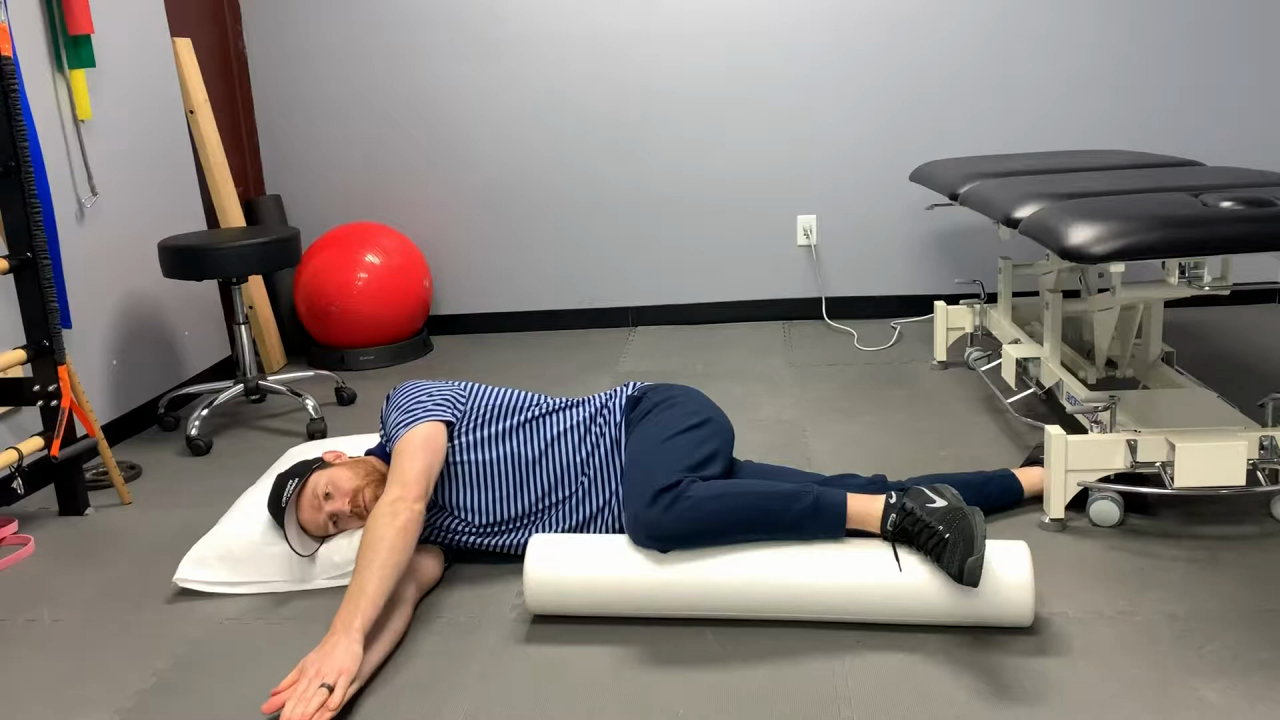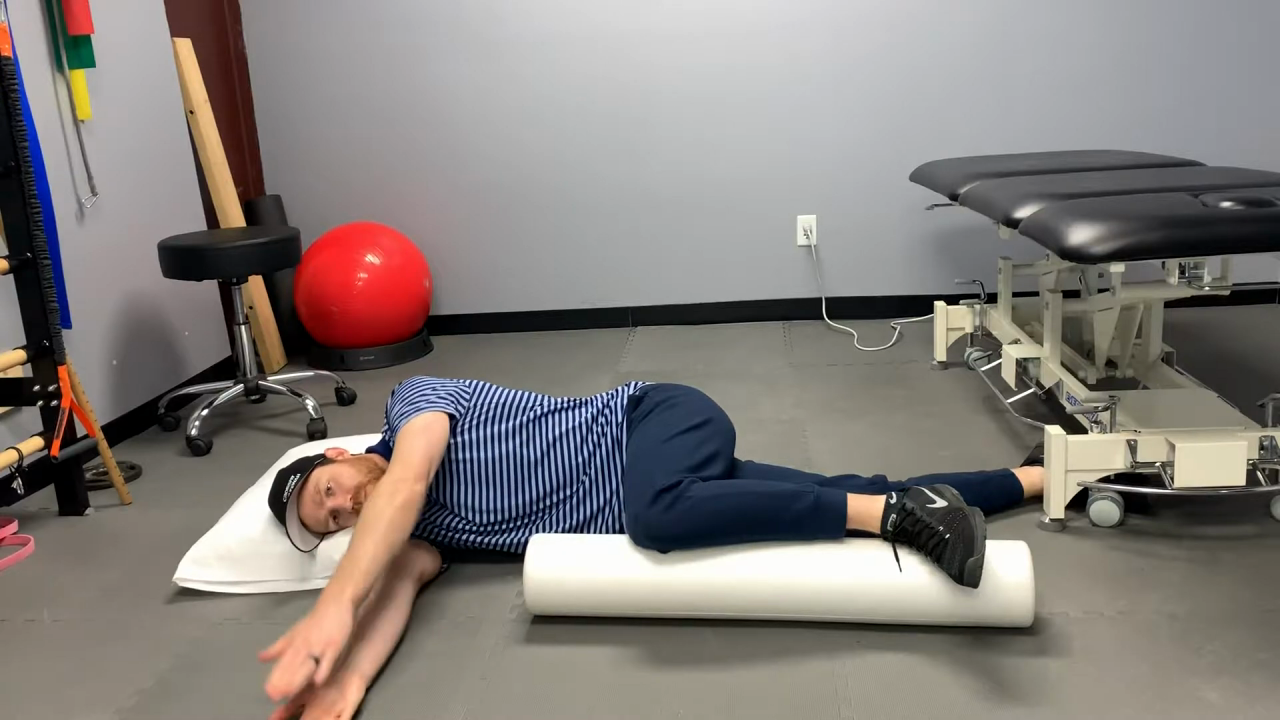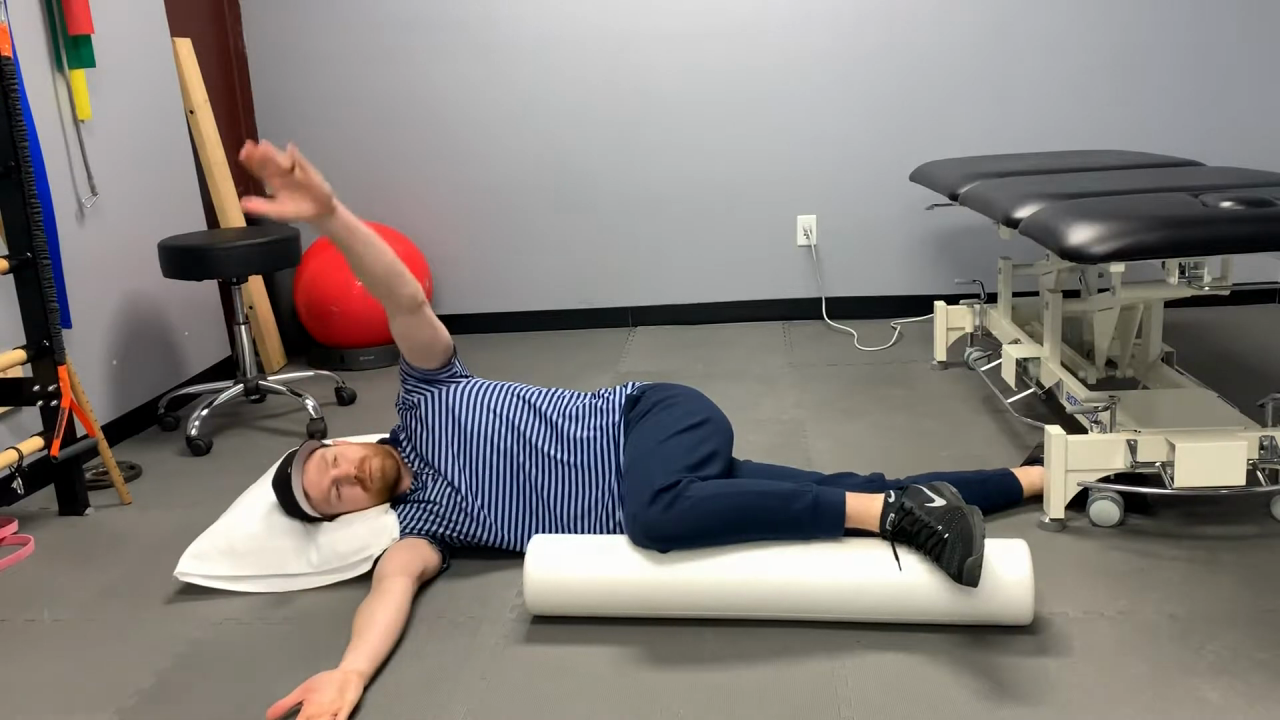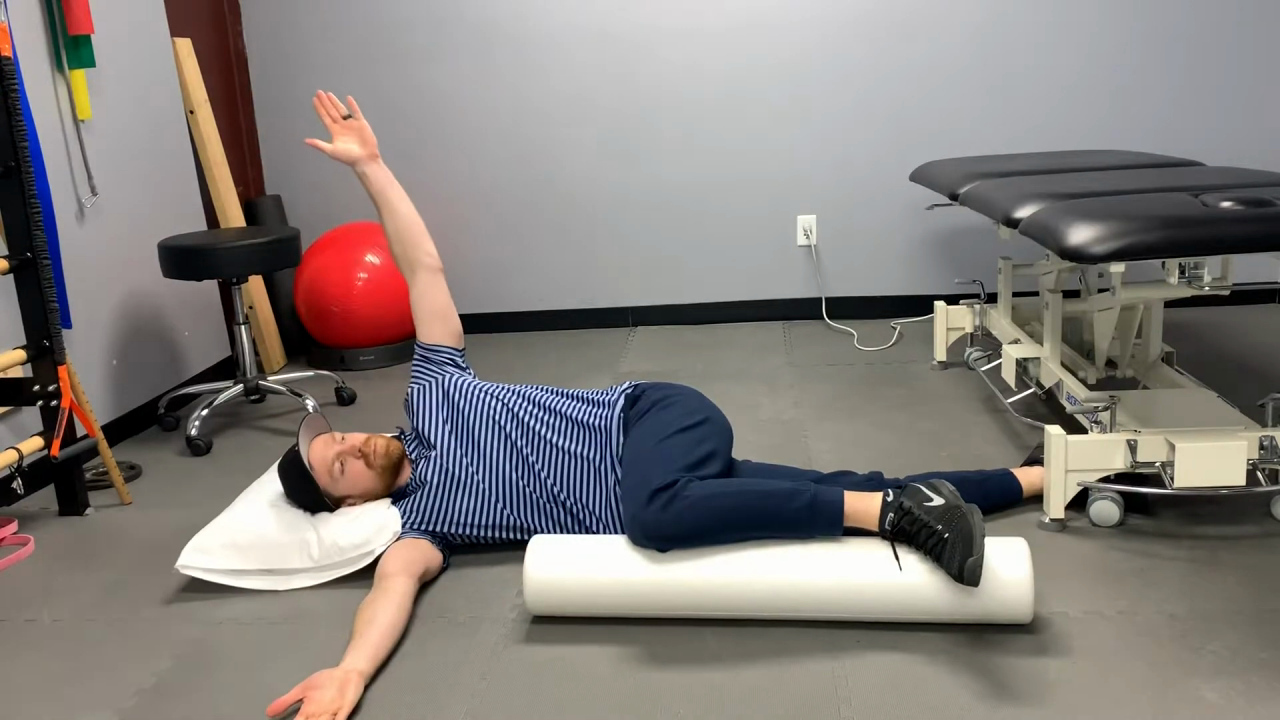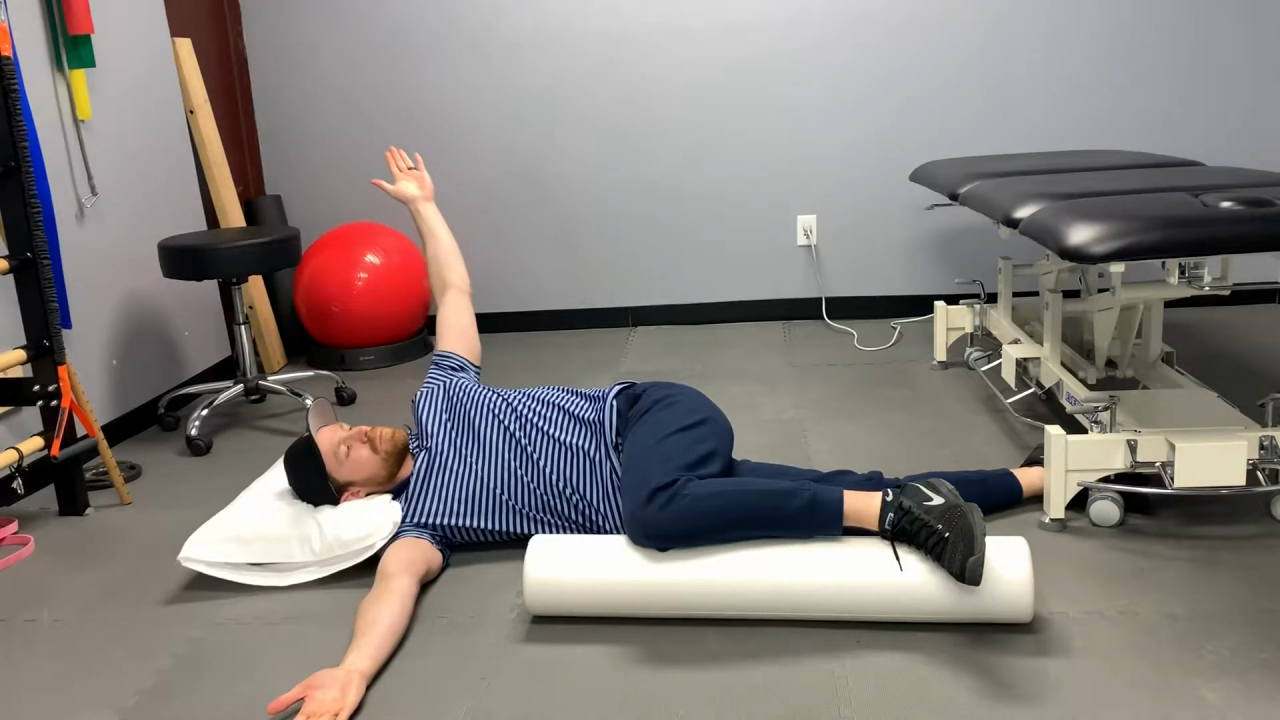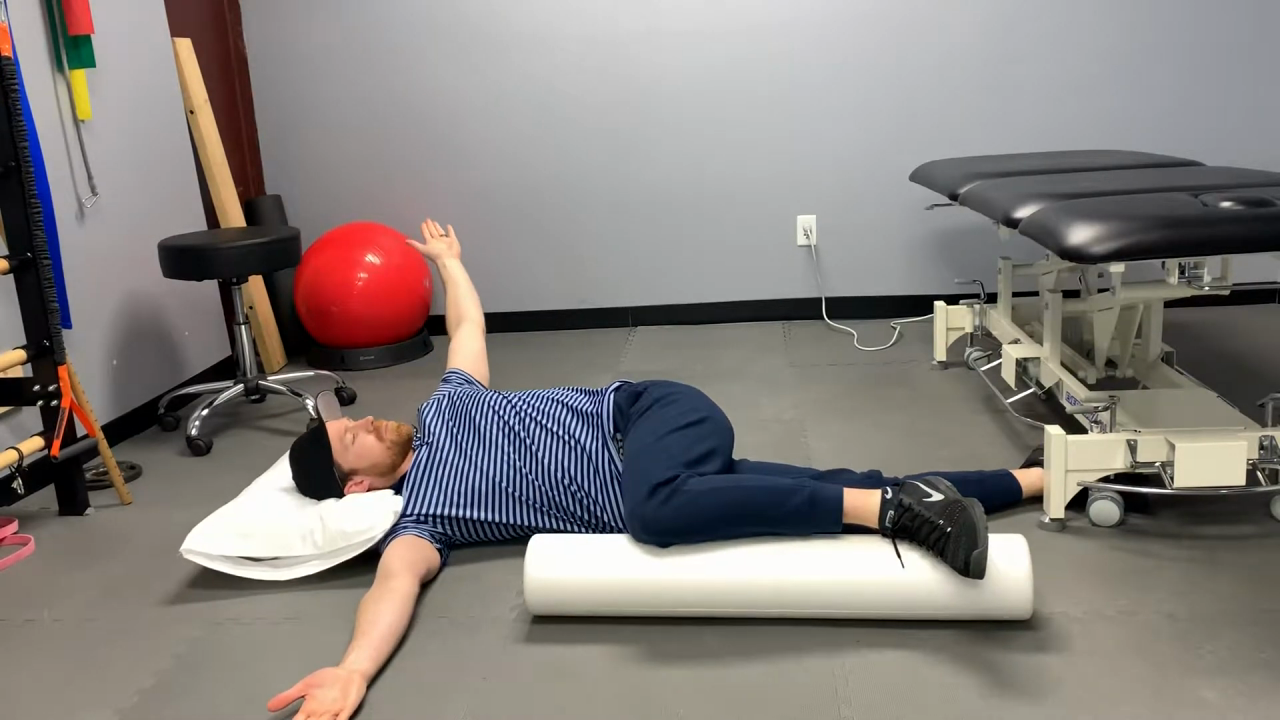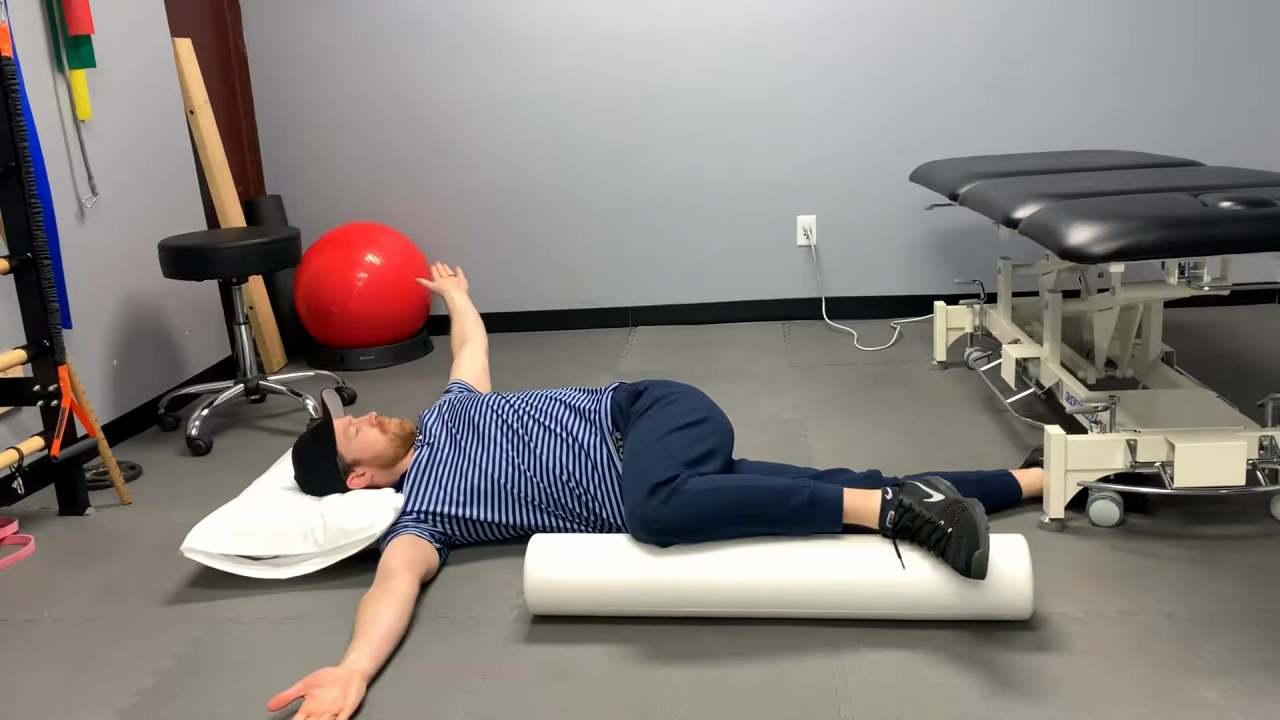
dt=0.5s
person 1, frame 1
left shoulder: (410, 402)
right shoulder: (434, 531)
left elbow: (402, 501)
right elbow: (406, 585)
left wrist: (342, 636)
left hip: (657, 419)
right hip: (657, 496)
left knee: (659, 511)
right knee: (849, 500)
left ankle: (901, 509)
right ankle: (1041, 473)
person 1, frame 2
left shoulder: (413, 401)
right shoulder: (426, 527)
left elbow: (404, 483)
right elbow: (399, 584)
left wrist: (331, 610)
left hip: (657, 422)
right hip: (646, 507)
left knee: (659, 513)
right knee: (851, 501)
left ankle: (898, 510)
right ankle: (1040, 476)
person 1, frame 3
left shoulder: (426, 402)
right shoulder: (420, 519)
left elbow: (406, 300)
right elbow: (393, 585)
left wrist: (325, 214)
left hip: (653, 421)
right hip: (652, 508)
left knee: (662, 512)
right knee: (844, 500)
left ankle: (899, 511)
right ankle: (1039, 478)
person 1, frame 4
left shoulder: (431, 394)
right shoulder: (420, 517)
left elbow: (423, 270)
right elbow: (395, 583)
left wrist: (369, 165)
left hip: (655, 418)
right hip: (656, 502)
left knee: (657, 512)
right knee: (844, 497)
left ankle: (899, 508)
right ankle: (1040, 478)
person 1, frame 5
left shoulder: (438, 396)
right shoulder: (420, 519)
left elbow: (455, 295)
right elbow: (397, 581)
left wrist: (422, 206)
left hip: (654, 414)
right hip: (643, 501)
left knee: (657, 509)
right knee: (840, 492)
left ankle: (896, 509)
right ankle: (1041, 478)
person 1, frame 6
left shoulder: (443, 406)
right shoulder: (418, 516)
left elbow: (468, 324)
right elbow: (396, 582)
left hip: (651, 412)
right hip: (641, 495)
left knee: (656, 504)
right knee: (836, 494)
left ankle: (894, 506)
person 1, frame 7
left shoulder: (446, 412)
right shoulder: (418, 516)
left elbow: (473, 342)
right elbow: (397, 580)
left hip: (651, 412)
right hip: (642, 492)
left knee: (659, 503)
right knee: (832, 491)
left ankle: (897, 505)
